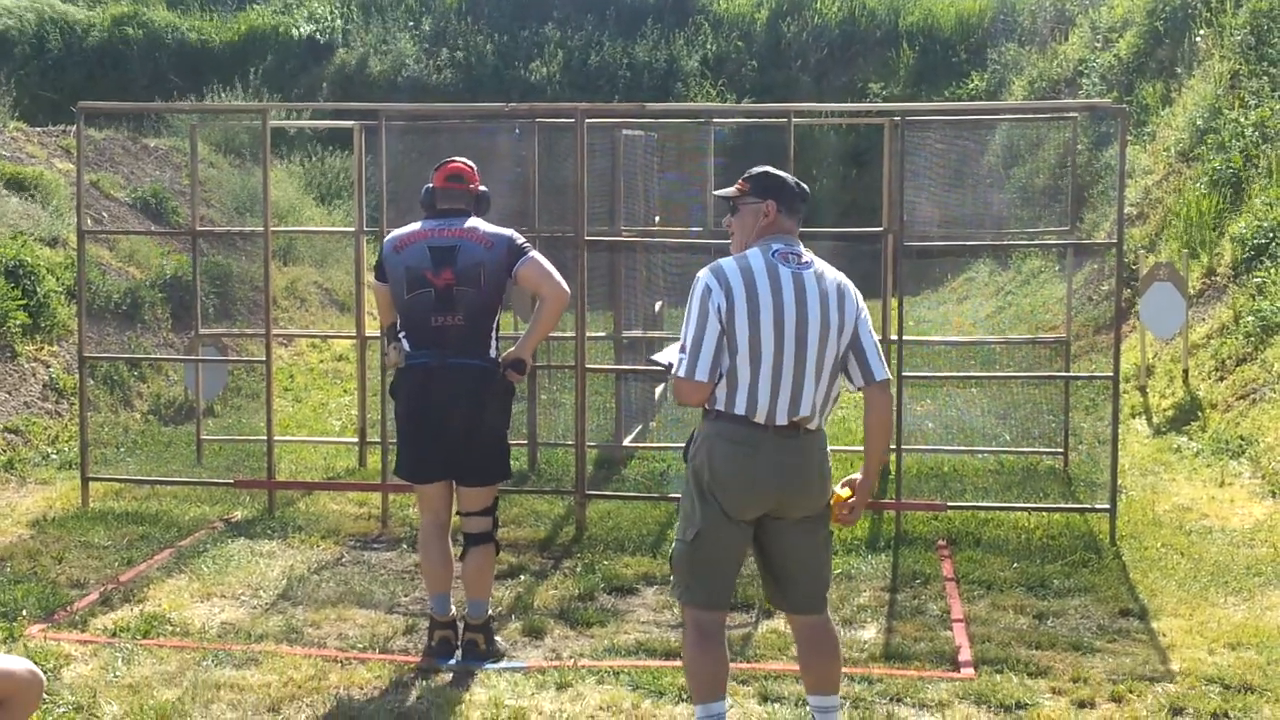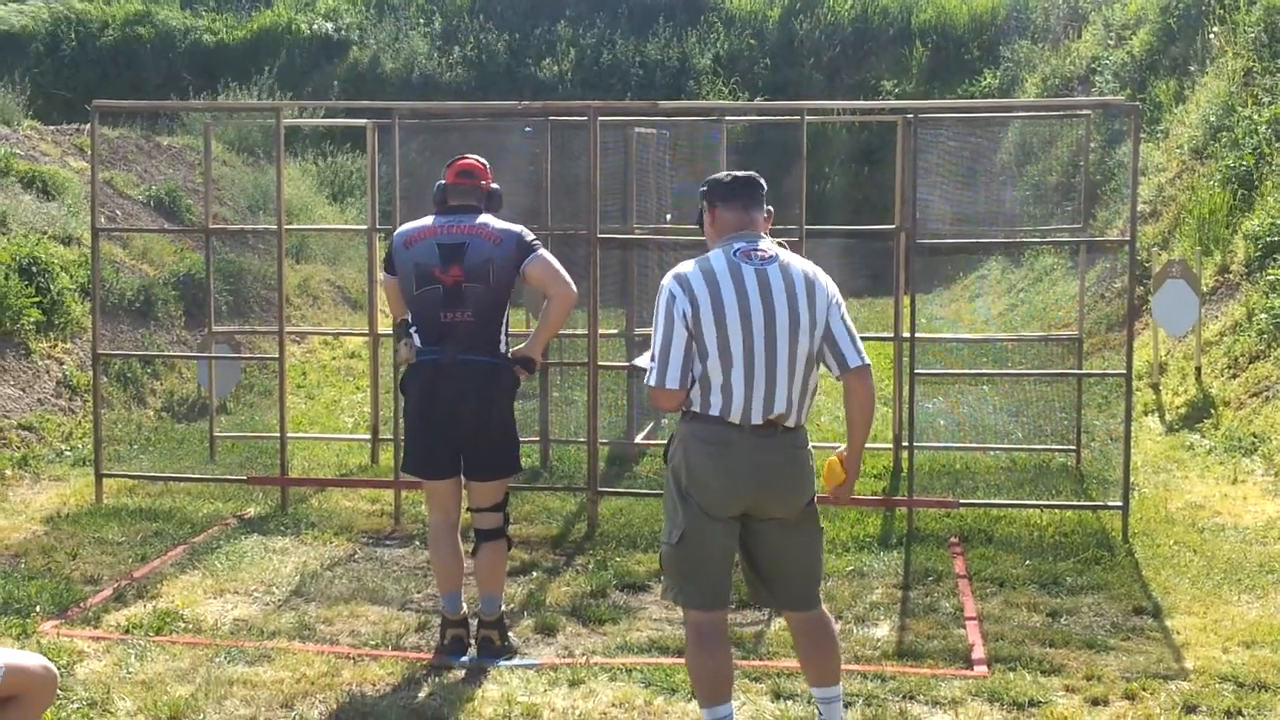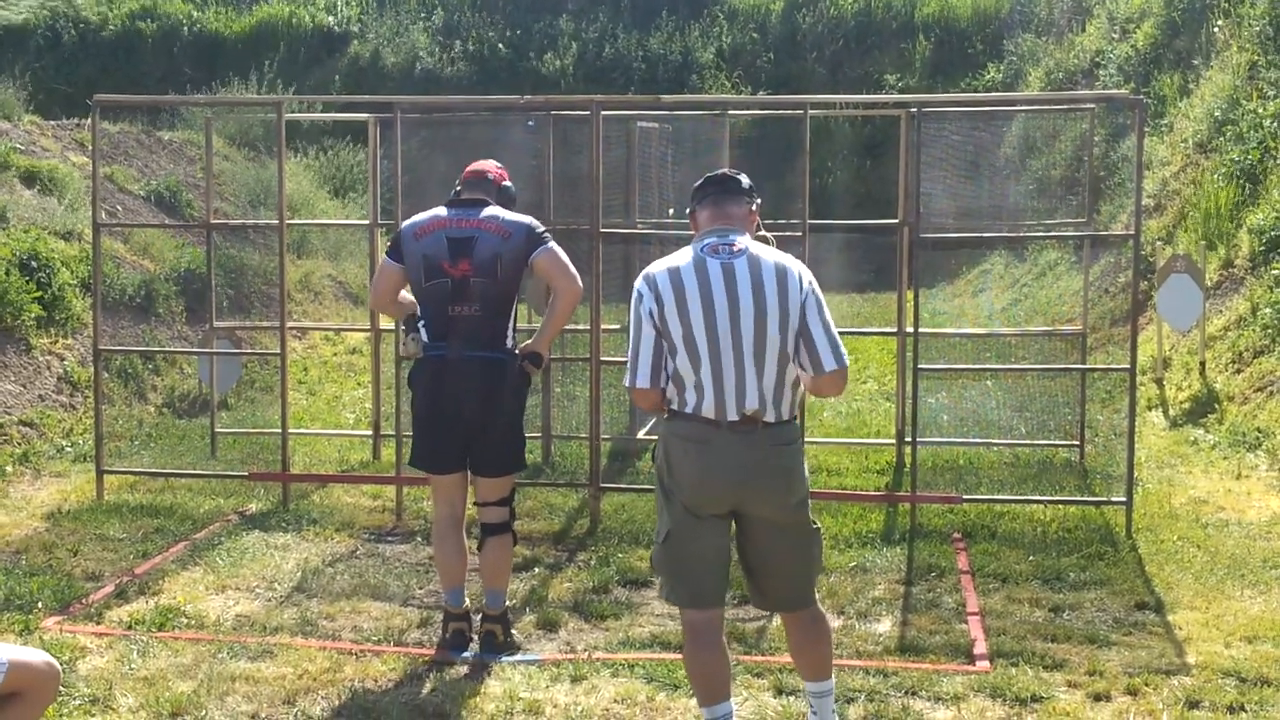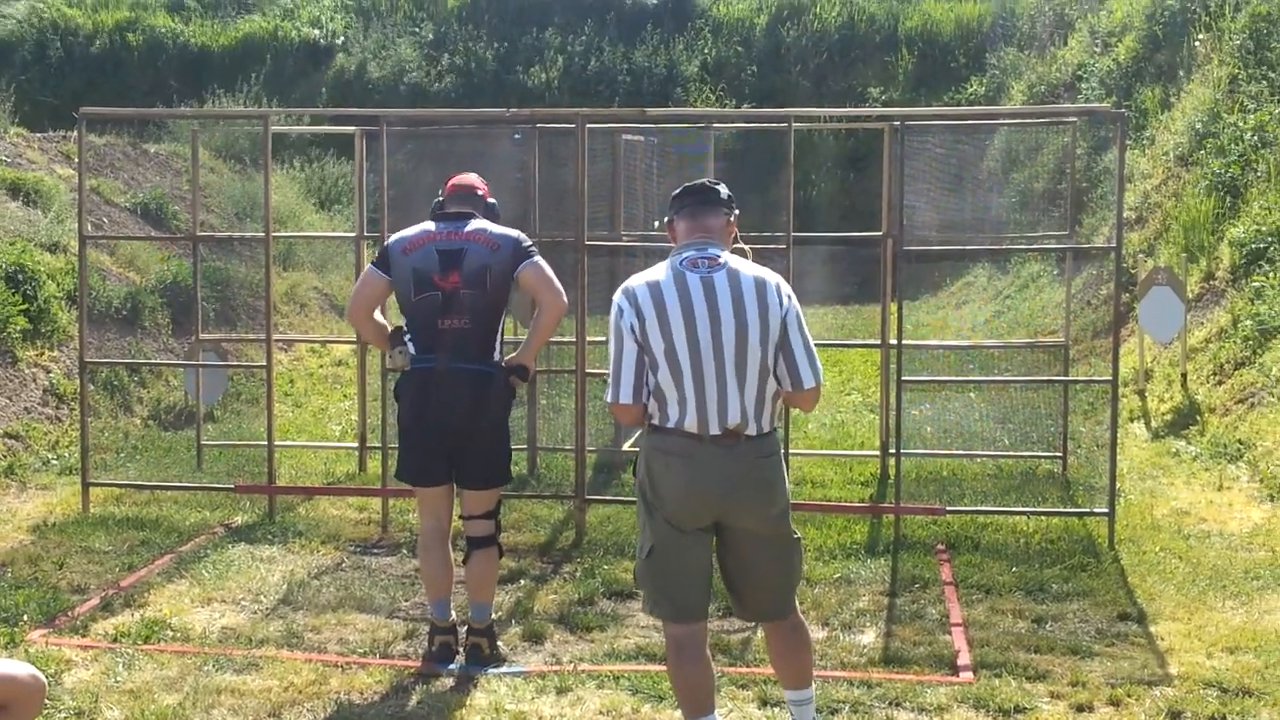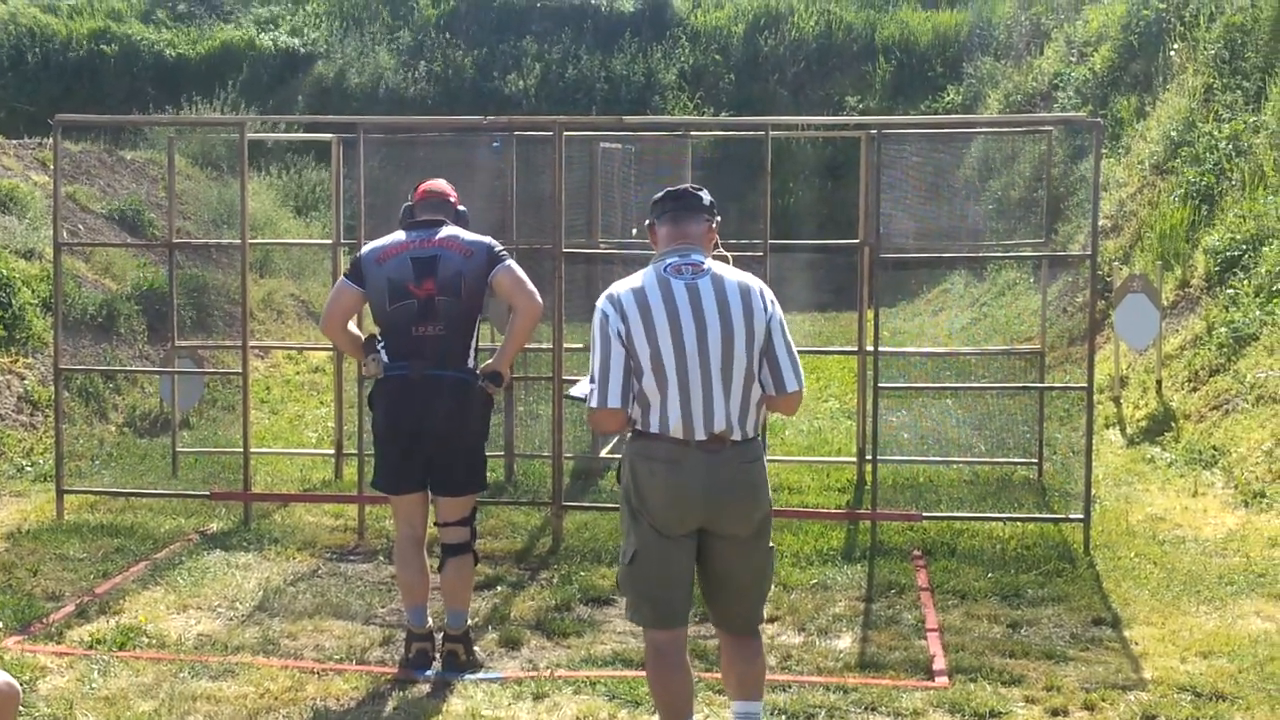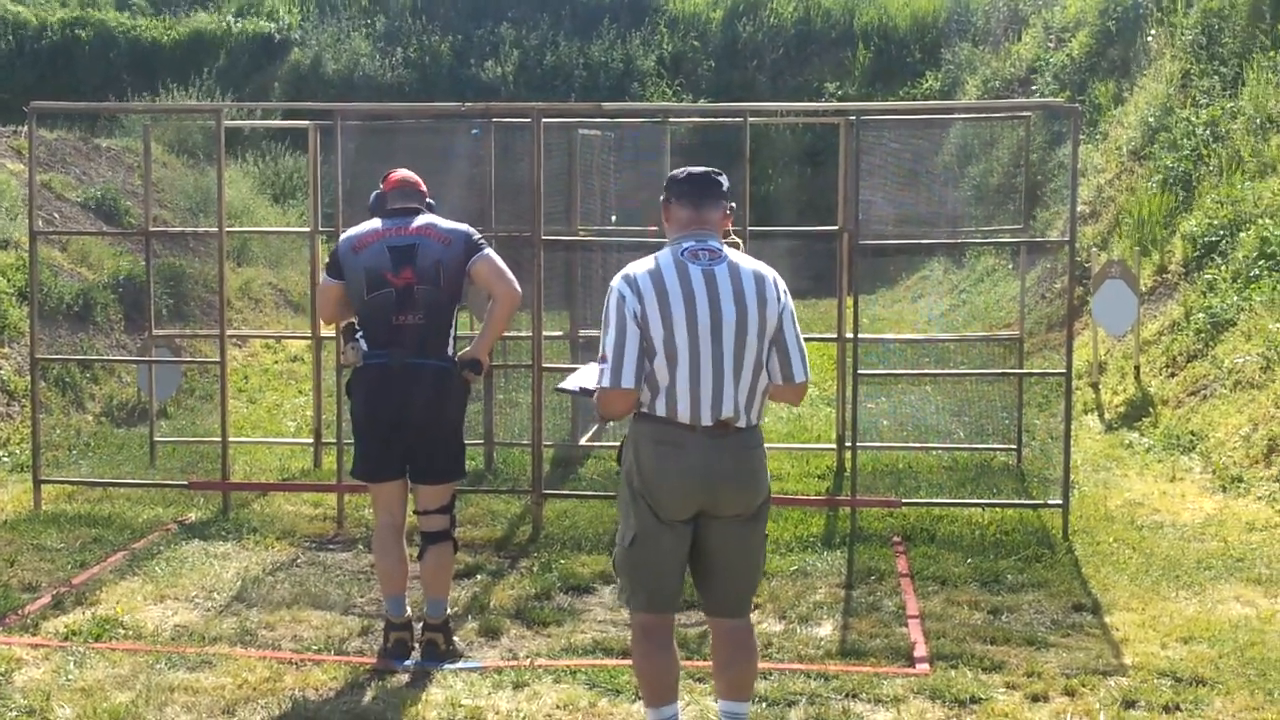
dt=0.5s
person 1, frame 1
left shoulder: (720, 279)
right shoulder: (840, 289)
left elbow: (692, 391)
right elbow: (878, 392)
left wrist: (677, 377)
right wrist: (867, 479)
left hip: (728, 455)
right hip: (802, 459)
left knee: (704, 611)
right knee: (809, 611)
person 1, frame 2
left shoulder: (685, 282)
right shoulder: (811, 280)
left elbow: (666, 397)
right elbow: (859, 378)
left wrist: (683, 378)
right wrist: (854, 457)
left hip: (708, 456)
right hip: (784, 455)
left knee: (704, 612)
right knee: (803, 604)
person 1, frame 3
left shoulder: (657, 280)
right shoulder: (791, 273)
left elbow: (645, 396)
right elbow: (832, 380)
left hip: (693, 453)
right hip: (773, 452)
left knee: (700, 612)
right knee: (797, 600)
person 1, frame 4
left shoulder: (636, 294)
right shoulder: (770, 287)
left elbow: (626, 411)
right elbow: (806, 396)
left hip: (675, 467)
right hip: (754, 464)
left knee: (683, 624)
right knee: (779, 611)
person 1, frame 5
left shoulder: (620, 301)
right shoulder: (753, 292)
left elbow: (608, 419)
right elbow: (788, 400)
left hip: (659, 473)
right hip: (738, 470)
left knee: (663, 630)
right knee: (740, 624)
person 1, frame 6
left shoulder: (635, 282)
right shoulder: (766, 282)
left elbow: (617, 399)
right elbow: (792, 389)
left wrist: (599, 399)
left hip: (660, 457)
right hip: (737, 457)
left knee: (651, 613)
right knee: (731, 613)
person 2, frame 1
left shoulder: (395, 244)
right shoulder: (500, 241)
left elbow: (386, 314)
right elbow: (557, 293)
right wrist: (522, 352)
left hip: (417, 388)
right hip: (478, 387)
left knee: (432, 518)
right knee: (478, 518)
left ankle: (441, 628)
right ankle: (477, 630)
person 2, frame 2
left shoulder: (405, 238)
right shoulder: (510, 237)
left elbow: (397, 309)
right elbow: (564, 291)
right wrist: (532, 350)
left hip: (427, 384)
right hip: (486, 382)
left knee: (442, 514)
right knee: (490, 514)
left ankle: (453, 626)
right ankle: (491, 628)
person 2, frame 3
left shoulder: (414, 229)
right shoulder: (518, 227)
left elbow: (380, 297)
right elbow: (569, 286)
right wrist: (539, 346)
left hip: (435, 378)
right hip: (494, 378)
left knee: (446, 508)
right knee: (496, 509)
left ankle: (455, 620)
right ankle: (494, 622)
person 2, frame 4
left shoulder: (402, 243)
right shoulder: (507, 241)
left elbow: (358, 310)
right elbow: (554, 300)
right wrist: (524, 358)
left hip: (422, 390)
right hip: (481, 390)
left knee: (433, 522)
right knee: (482, 522)
left ankle: (441, 632)
right ankle: (480, 634)
person 2, frame 5
left shoulder: (374, 254)
right shoulder: (478, 248)
left elbow: (332, 323)
right elbow: (530, 304)
right wrist: (499, 365)
left hip: (397, 399)
right hip: (456, 398)
left knee: (408, 530)
right knee: (457, 528)
left ankle: (418, 640)
right ankle: (457, 641)
person 2, frame 6
left shoulder: (351, 243)
right shoulder: (456, 235)
left elbow: (329, 312)
right elbow: (508, 292)
right wrist: (479, 351)
left hip: (376, 387)
right hip: (436, 385)
left knee: (387, 517)
right knee: (436, 516)
left ankle: (396, 630)
right ankle: (435, 631)
